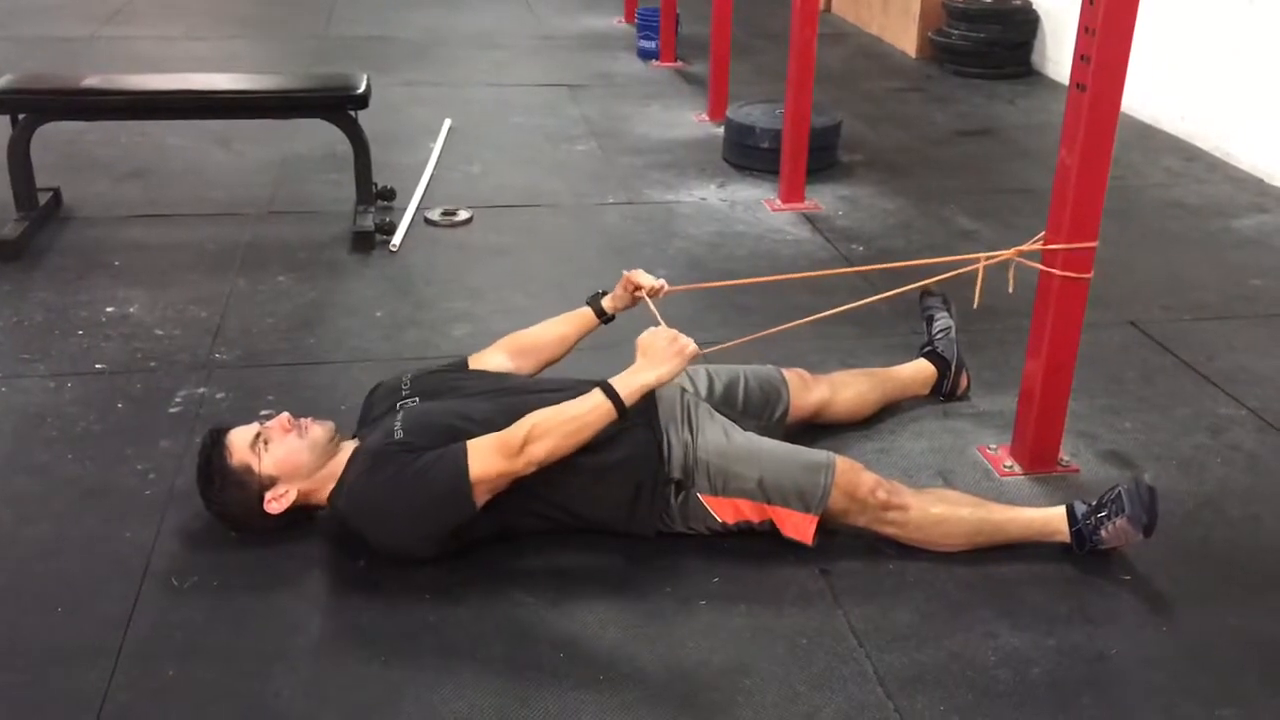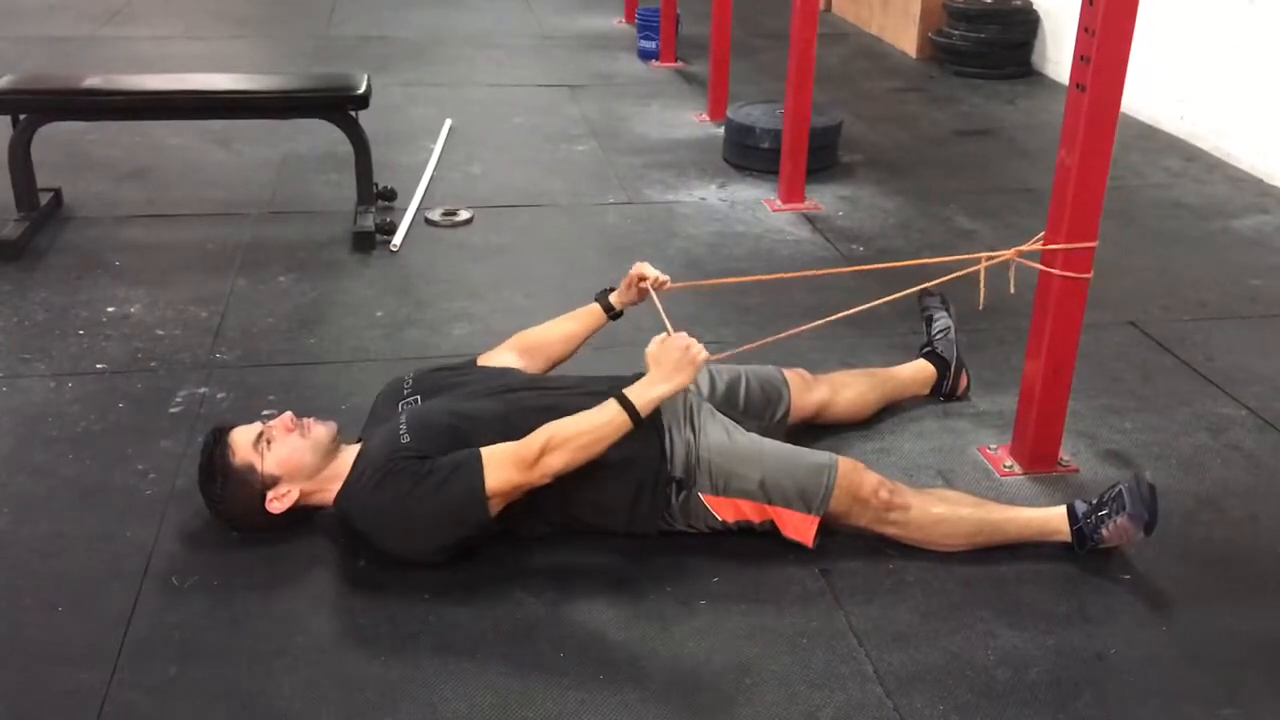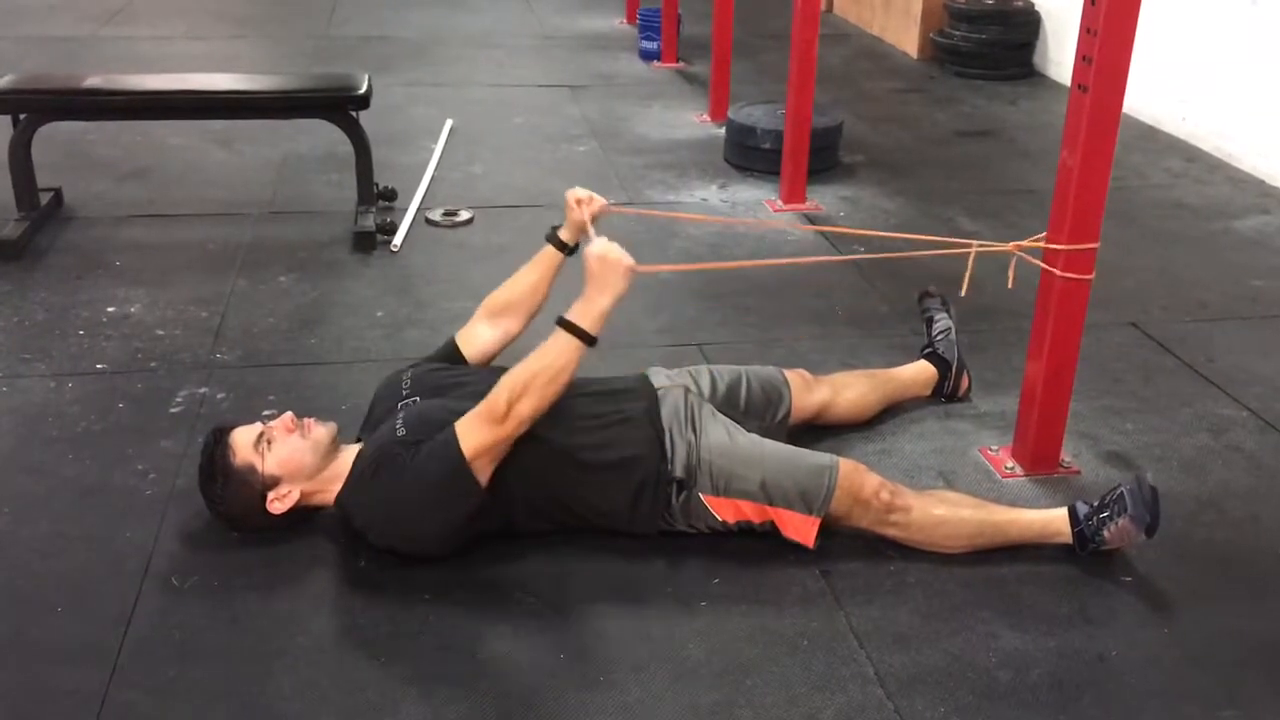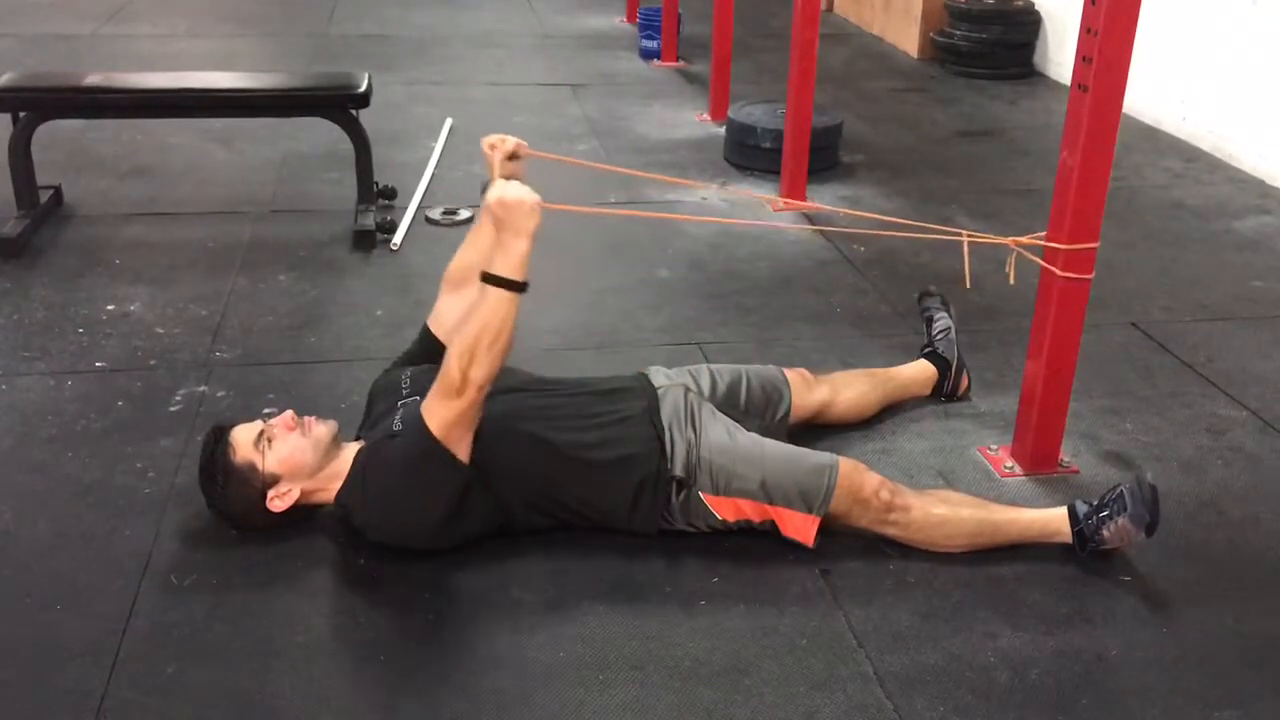
dt=0.3s
person 1, frame 1
left shoulder: (383, 406)
right shoulder: (384, 503)
left elbow: (503, 360)
right elbow: (522, 453)
left wrist: (605, 305)
right wrist: (637, 377)
left hip: (647, 406)
right hip: (662, 473)
left knee: (807, 390)
right knee: (872, 499)
left ankle: (932, 372)
right ankle: (1073, 527)
person 1, frame 2
left shoulder: (391, 407)
right shoulder: (391, 510)
left elbow: (515, 358)
right elbow: (537, 463)
left wrist: (611, 300)
right wrist: (651, 384)
left hip: (650, 411)
right hip: (663, 473)
left knee: (804, 388)
right knee: (874, 498)
left ankle: (933, 373)
right ankle: (1073, 525)
person 1, frame 3
left shoulder: (392, 403)
right shoulder: (393, 505)
left elbow: (493, 324)
right elbow: (507, 420)
left wrist: (565, 239)
right wrist: (596, 306)
left hip: (647, 398)
right hip: (667, 471)
left knee: (807, 390)
right knee: (874, 500)
left ankle: (935, 371)
right ankle: (1073, 527)
person 1, frame 4
left shoulder: (389, 403)
right shoulder: (391, 502)
left elbow: (457, 307)
right elbow: (464, 395)
left wrist: (491, 191)
right wrist: (511, 243)
left hip: (648, 396)
right hip: (666, 471)
left knee: (809, 388)
right knee: (876, 500)
left ankle: (935, 370)
right ankle: (1074, 525)
